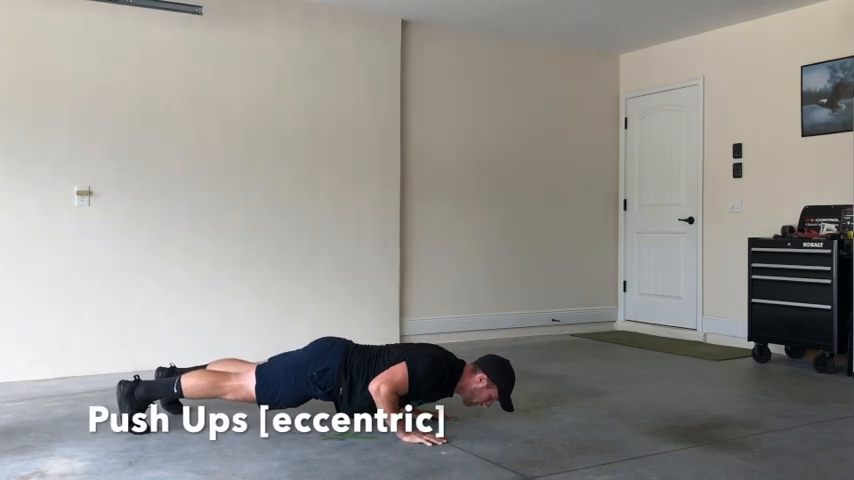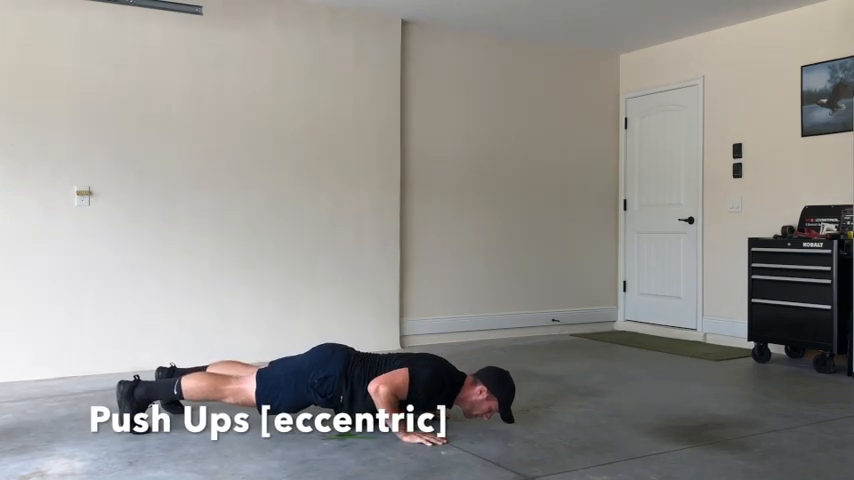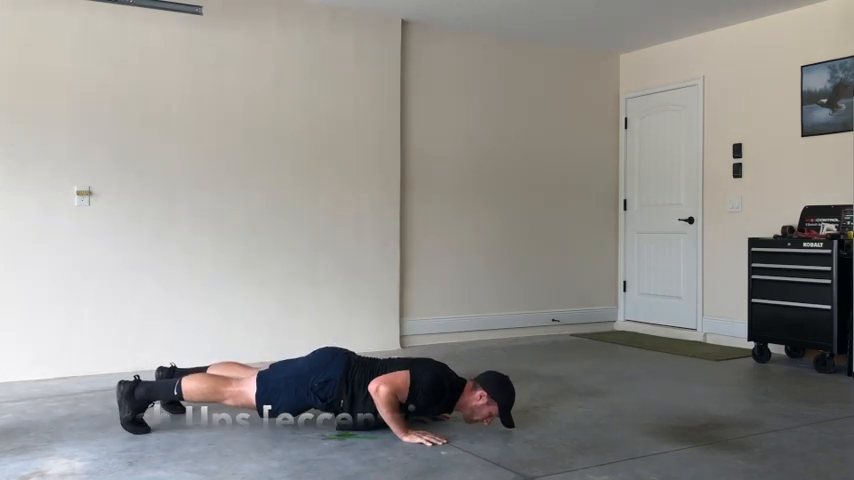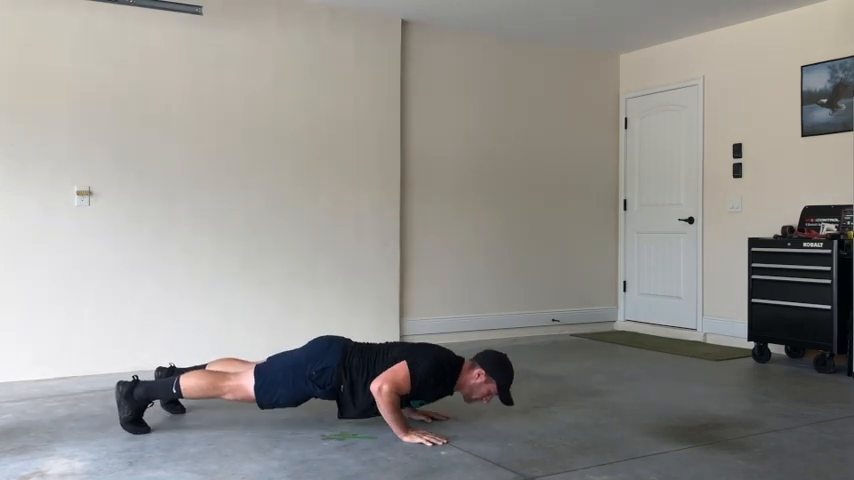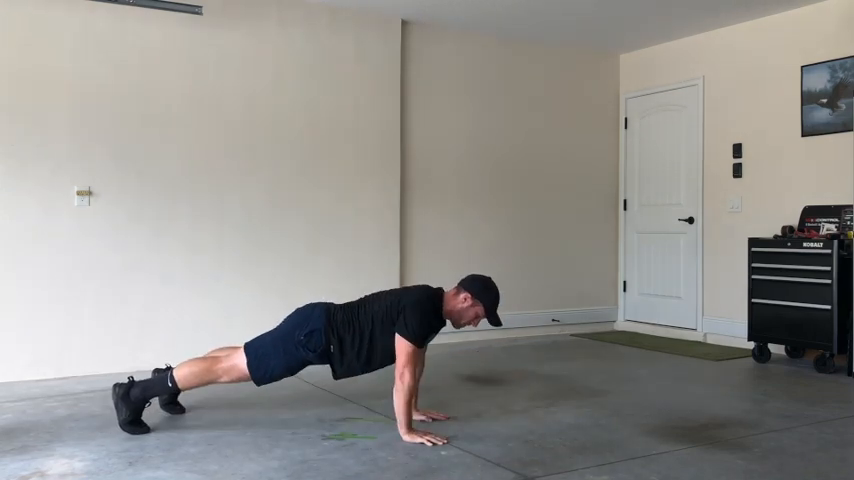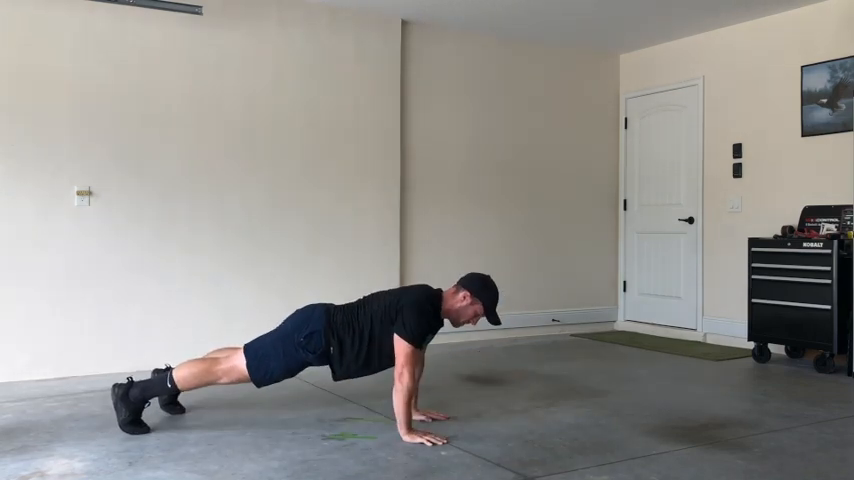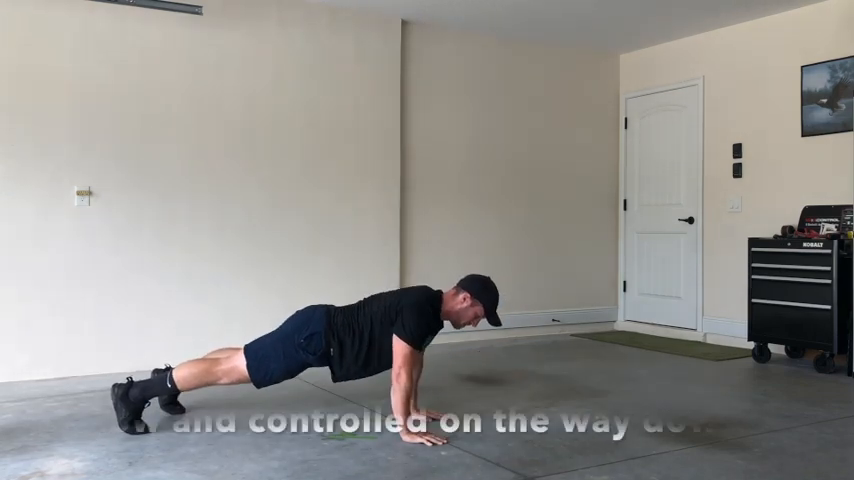
dt=0.4s
person 1, frame 1
left shoulder: (443, 366)
right shoulder: (437, 369)
right elbow: (380, 386)
left wrist: (413, 409)
right wrist: (404, 431)
left hip: (332, 360)
right hip: (326, 369)
left knee: (248, 373)
right knee: (234, 386)
left ankle: (171, 375)
right ankle: (140, 391)
person 1, frame 2
left shoulder: (444, 378)
right shoulder: (437, 381)
right elbow: (379, 388)
left wrist: (417, 410)
right wrist: (405, 431)
left hip: (335, 365)
right hip: (327, 376)
left knee: (249, 375)
right knee: (235, 391)
left ankle: (174, 374)
right ankle: (140, 391)
person 1, frame 3
left shoulder: (444, 383)
right shoulder: (437, 386)
right elbow: (380, 387)
left wrist: (418, 410)
right wrist: (405, 432)
left hip: (335, 369)
right hip: (328, 379)
left knee: (249, 377)
right knee: (235, 392)
left ankle: (172, 375)
right ankle: (139, 390)
person 1, frame 4
left shoulder: (445, 366)
right shoulder: (437, 369)
right elbow: (381, 386)
left wrist: (413, 408)
right wrist: (405, 431)
left hip: (335, 360)
right hip: (328, 368)
left knee: (249, 372)
right knee: (234, 386)
left ankle: (175, 374)
right ankle: (138, 391)
person 1, frame 5
left shoulder: (431, 307)
right shoulder: (422, 309)
left elbow: (412, 360)
right elbow: (404, 370)
left wrist: (415, 408)
right wrist: (406, 430)
left hip: (320, 329)
right hip: (316, 333)
left knee: (238, 359)
right knee: (231, 368)
left ankle: (165, 381)
right ankle: (136, 392)
person 1, frame 6
left shoulder: (430, 307)
right shoulder: (419, 308)
left elbow: (415, 361)
right elbow: (404, 372)
left wrist: (415, 409)
right wrist: (406, 431)
left hip: (320, 332)
right hip: (315, 335)
left knee: (239, 358)
right knee: (230, 369)
left ankle: (166, 382)
right ankle: (135, 393)
person 1, frame 7
left shoulder: (429, 308)
right shoulder: (420, 310)
left elbow: (414, 360)
right elbow: (401, 372)
left wrist: (413, 408)
right wrist: (404, 429)
left hip: (320, 333)
right hip: (316, 336)
left knee: (240, 358)
right knee: (230, 370)
left ankle: (167, 381)
right ankle: (135, 392)
